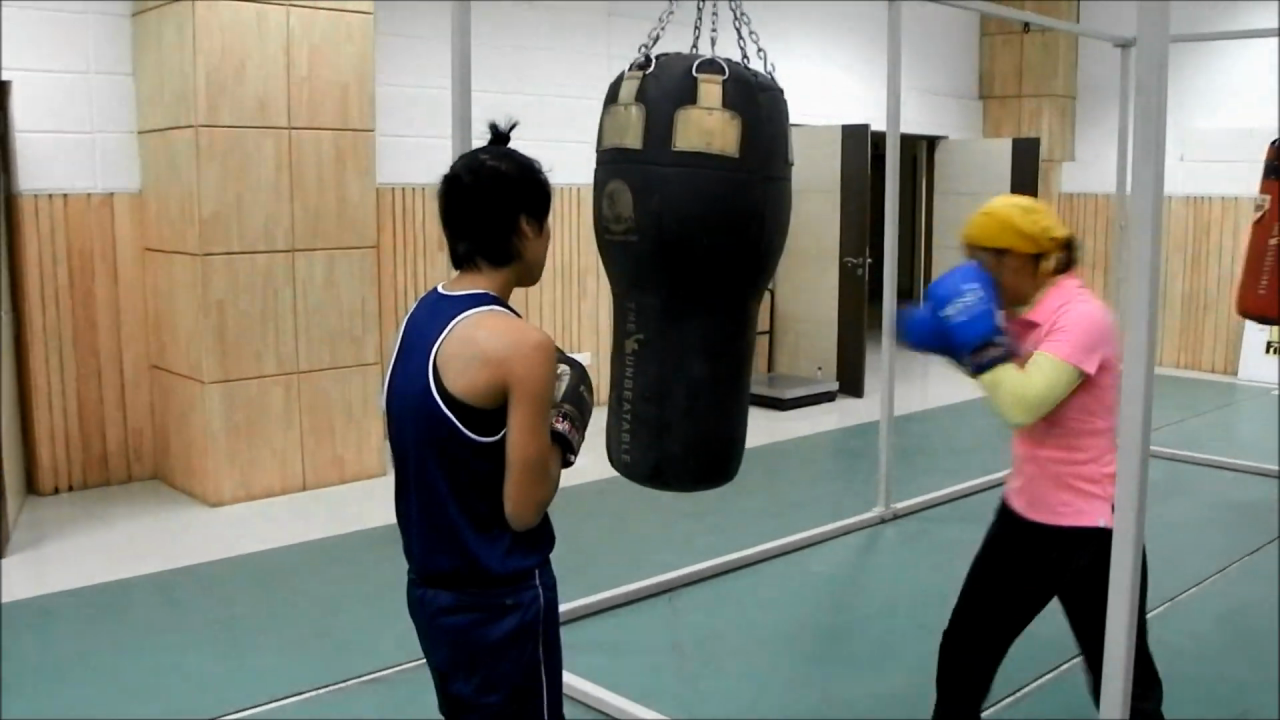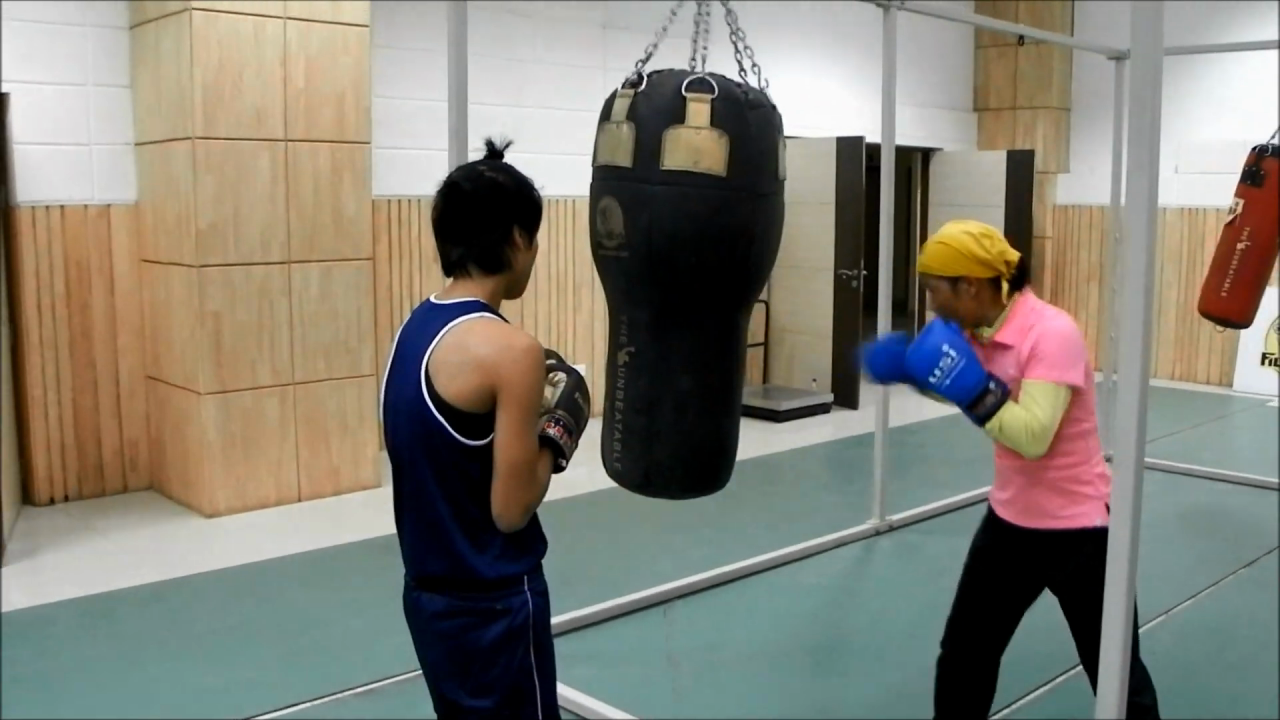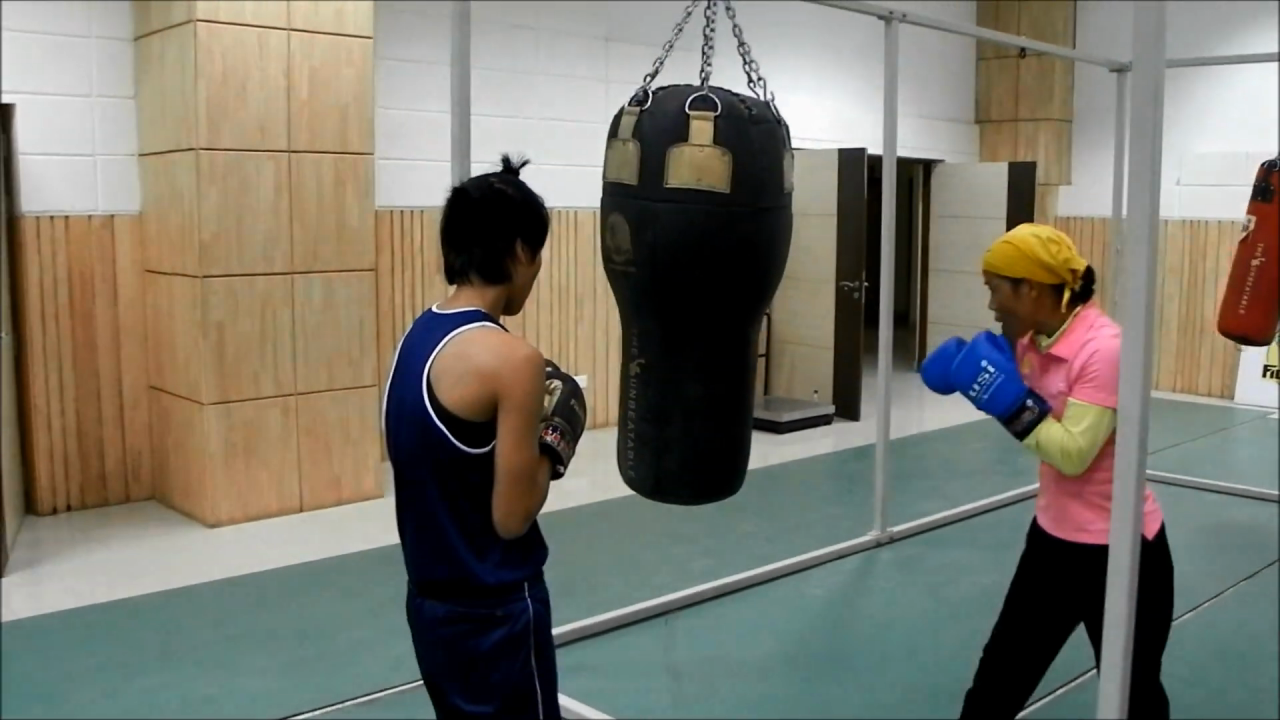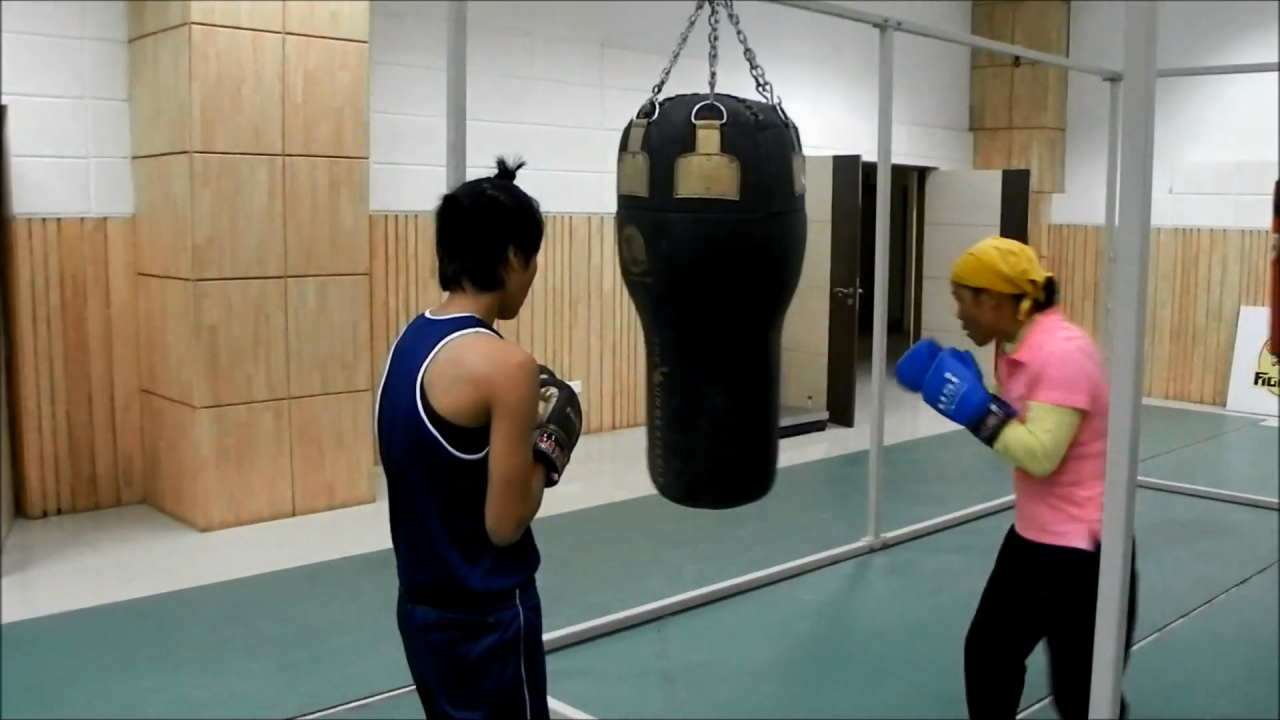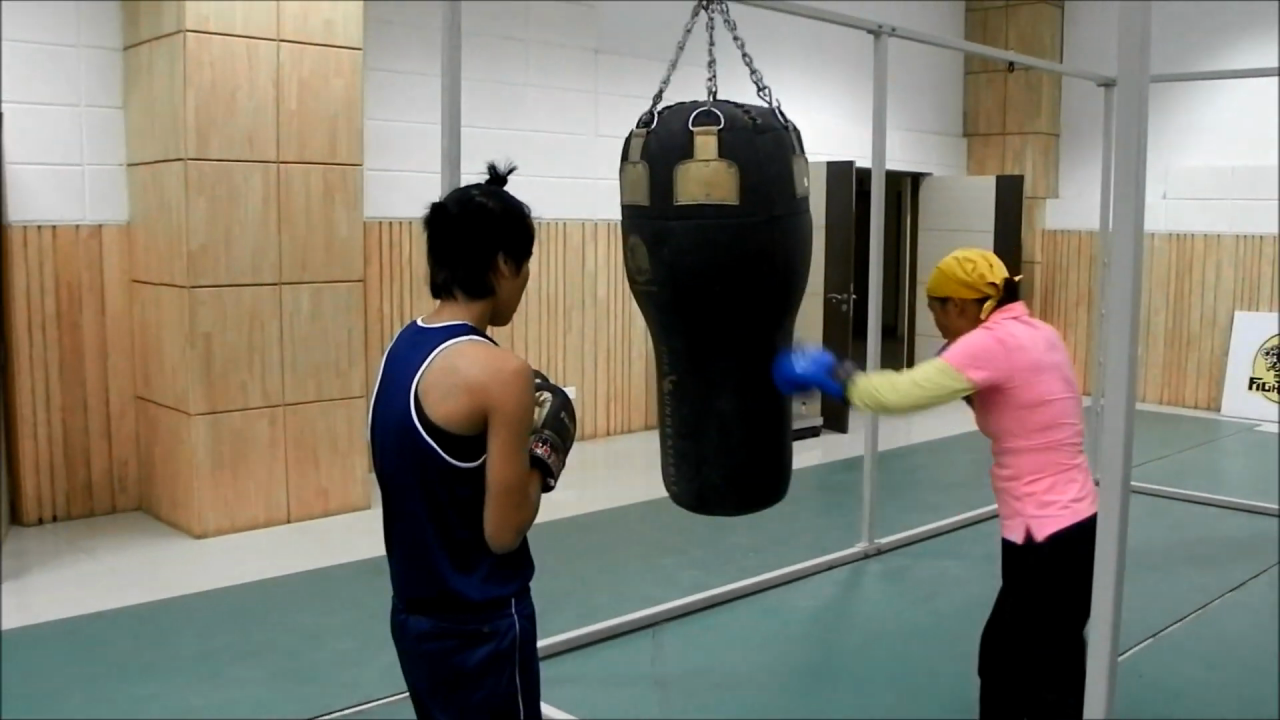
dt=0.3s
person 1, frame 1
left shoulder: (423, 316)
right shoulder: (519, 345)
right elbow: (524, 508)
right wrist: (566, 425)
left hip: (434, 585)
right hip: (497, 599)
person 1, frame 2
left shoulder: (416, 327)
right shoulder: (509, 350)
right elbow: (512, 509)
right wrist: (558, 430)
left hip: (430, 591)
right hip: (492, 604)
person 1, frame 3
left shoulder: (418, 337)
right shoulder: (510, 359)
right elbow: (512, 515)
right wrist: (556, 440)
left hip: (433, 600)
right hip: (494, 611)
person 1, frame 4
left shoulder: (410, 342)
right shoulder: (504, 365)
right elbow: (505, 523)
right wrist: (551, 446)
left hip: (423, 604)
right hip: (485, 617)
person 1, frame 5
left shoulder: (401, 349)
right shoulder: (499, 373)
right elbow: (504, 531)
right wrist: (545, 453)
left hip: (416, 612)
right hip: (479, 626)
person 2, frame 1
left shoulder: (1080, 316)
right shoulder: (1021, 312)
left elbow: (1022, 405)
left wrist: (981, 342)
right wrist: (943, 339)
left hip: (1088, 527)
right hip: (1027, 517)
right knee: (964, 645)
person 2, frame 2
left shoulder: (1053, 333)
right shoulder: (973, 331)
left elbow: (1031, 438)
right elbow: (940, 371)
left wrist: (968, 385)
right wrist: (905, 364)
left hip: (1080, 530)
right hip: (1011, 522)
right knee: (963, 652)
person 2, frame 3
left shoulder: (1105, 349)
right shoulder: (1033, 340)
left elbow: (1073, 455)
right elbow: (1036, 423)
left wrist: (1009, 399)
right wrist: (971, 374)
right hip: (1053, 534)
right knee: (1006, 660)
person 2, frame 4
left shoulder: (1064, 351)
right shoulder: (1013, 348)
left elbow: (1040, 455)
right elbow: (1012, 423)
left wrist: (976, 407)
right wrist: (946, 382)
left hip: (1081, 550)
right hip: (1031, 537)
right knee: (986, 653)
person 2, frame 5
left shoulder: (991, 343)
right shoulder: (1039, 334)
left elbow: (900, 394)
left wrist: (829, 375)
left hip: (1050, 541)
right hip: (1056, 532)
right knee: (1002, 658)
